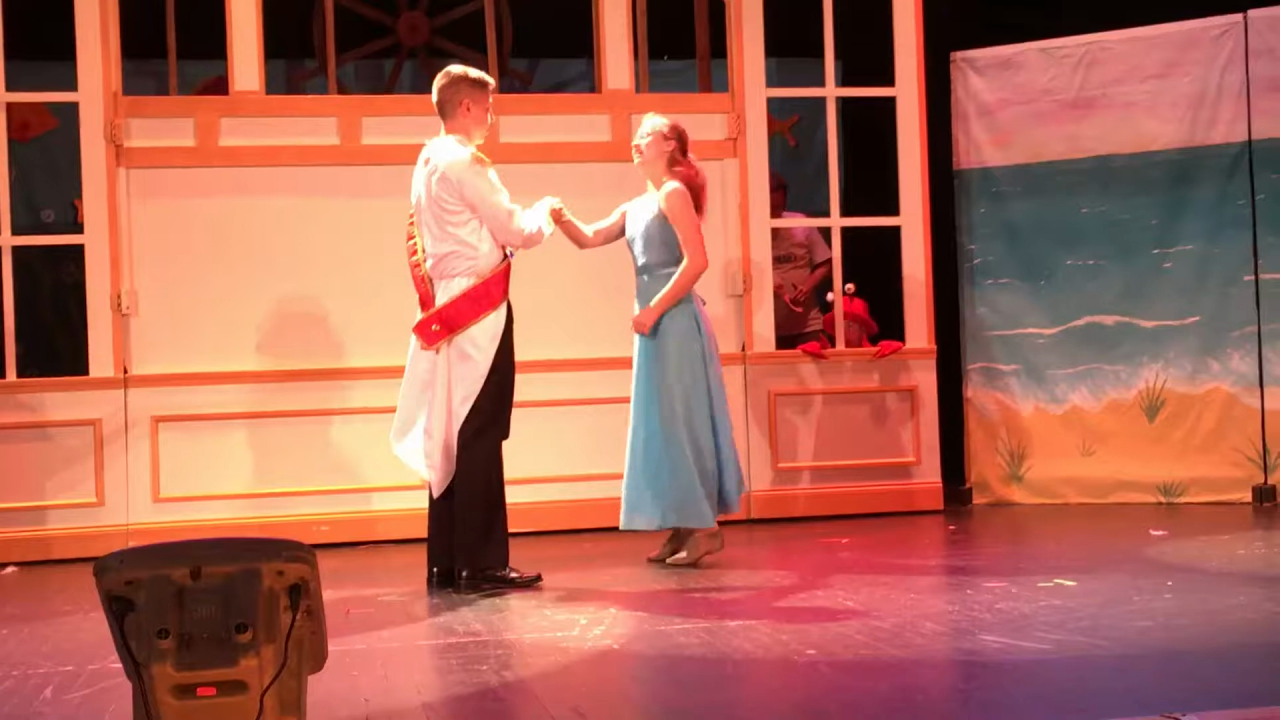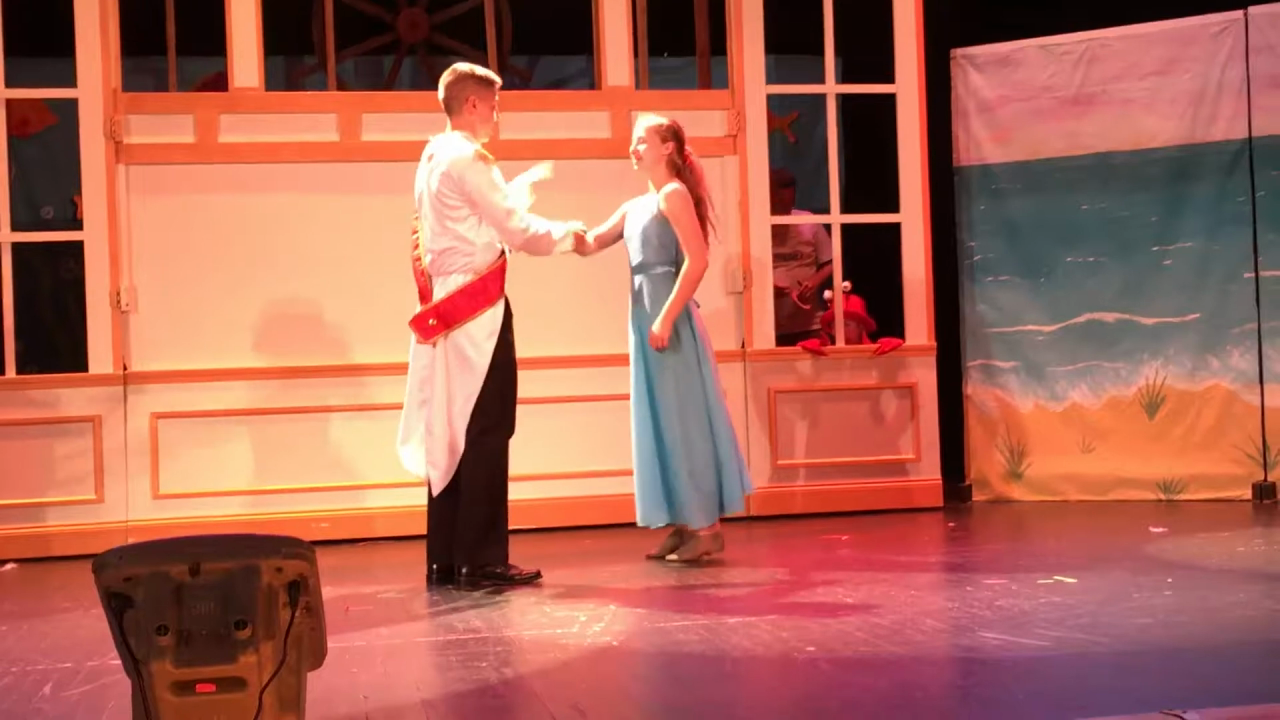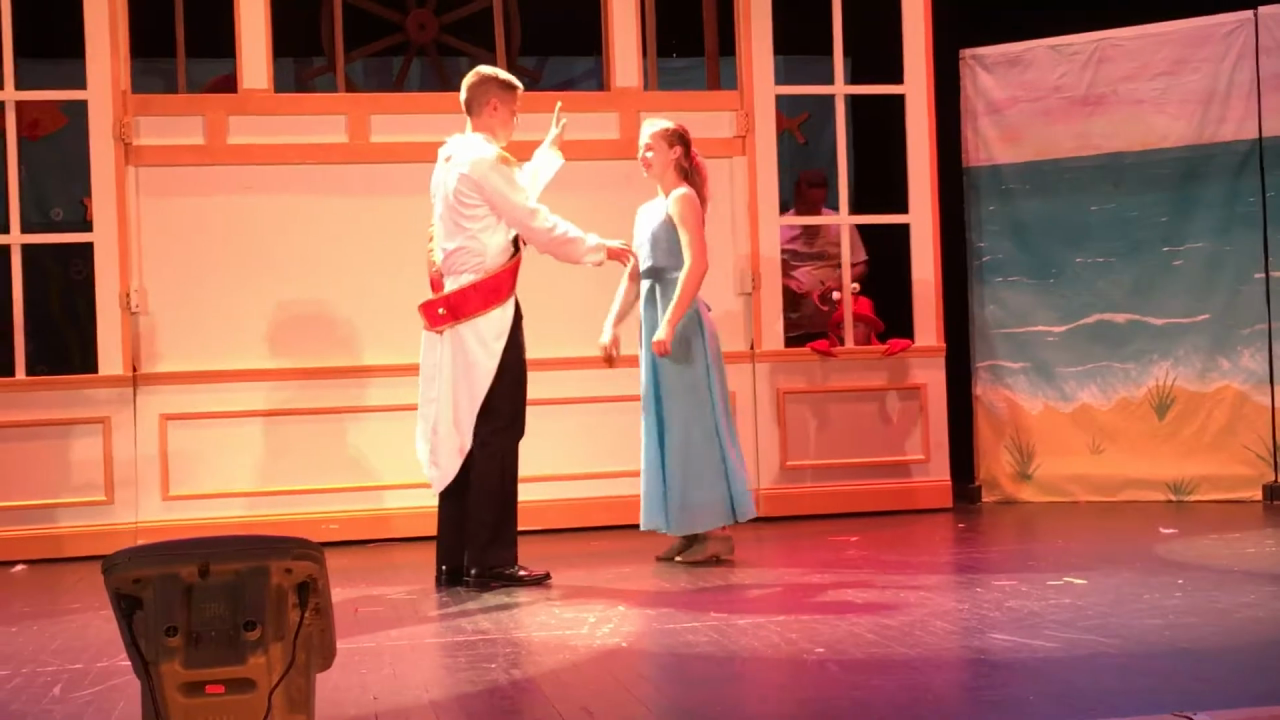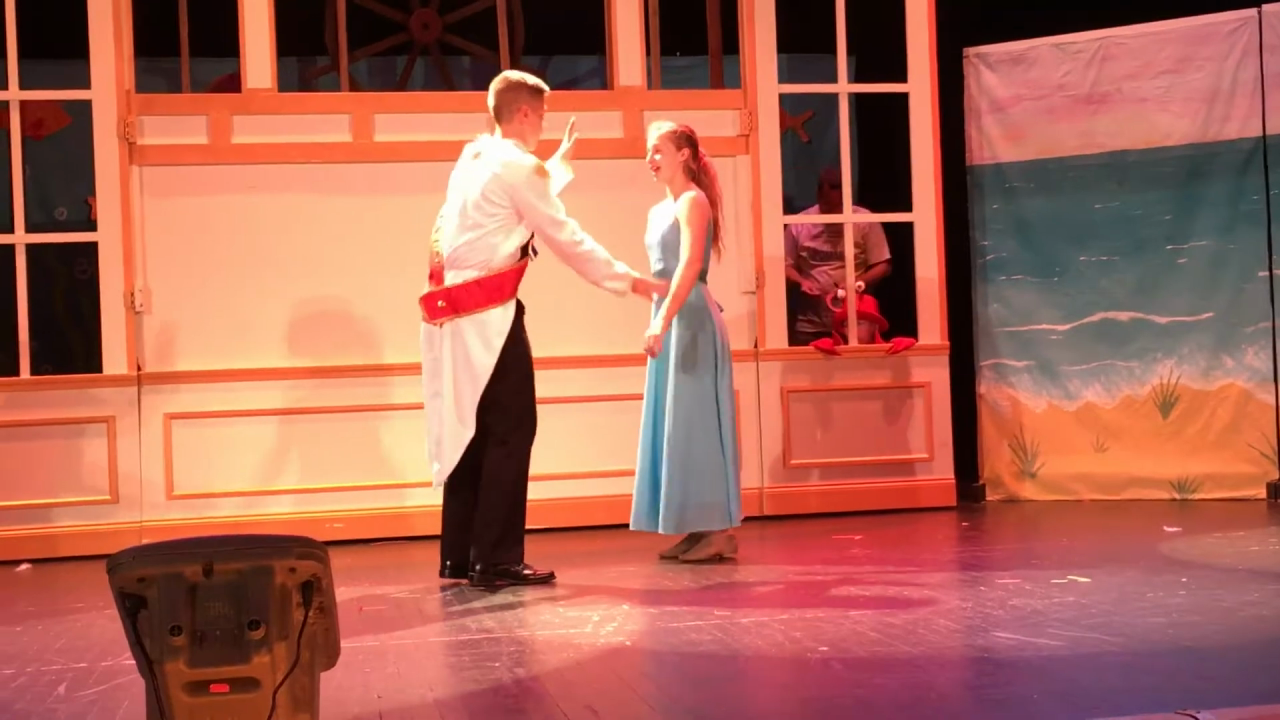
dt=0.3s
person 1, frame 1
left shoulder: (430, 161)
right shoulder: (466, 162)
right elbow: (516, 232)
left wrist: (526, 216)
right wrist: (544, 211)
left hip: (448, 308)
right hip: (477, 310)
left knee: (450, 435)
right knee: (481, 436)
left ankle: (447, 563)
right ankle: (481, 564)
person 1, frame 2
left shoulder: (435, 157)
right shoulder: (468, 158)
right elbow: (518, 230)
left wrist: (524, 188)
right wrist: (566, 230)
left hip: (449, 306)
right hip: (476, 308)
left knee: (451, 432)
right knee: (486, 431)
left ankle: (447, 559)
right ankle: (481, 561)
person 1, frame 3
left shoulder: (453, 158)
right shoulder: (485, 159)
left elbow: (516, 198)
right elbow: (538, 226)
left wrist: (551, 148)
right wrist: (600, 248)
left hip: (460, 309)
right hip: (486, 310)
left knee: (463, 432)
right knee: (497, 433)
left ankle: (455, 561)
right ankle: (490, 561)
person 1, frame 4
left shoulder: (476, 155)
right shoulder: (517, 165)
right elbow: (565, 239)
left wrist: (561, 161)
right wrist: (625, 278)
left hip: (459, 307)
right hip: (488, 310)
left knee: (470, 429)
right knee: (510, 430)
left ankle: (460, 555)
right ankle: (496, 559)
person 2, frame 1
left shoulder: (674, 193)
right shoulder: (635, 206)
left elbow: (696, 260)
right elbow: (590, 238)
left wrist: (654, 308)
right wrist: (560, 218)
left hip: (676, 317)
right hip: (653, 317)
left knee: (684, 419)
right knee: (659, 422)
left ankle: (704, 526)
right ankle: (681, 527)
person 2, frame 2
left shoulder: (674, 194)
right shoulder: (634, 207)
left elbow: (697, 261)
right elbow: (592, 243)
left wrist: (667, 317)
right wrist: (569, 237)
left hip: (671, 318)
right hip: (644, 316)
left knee: (683, 417)
right knee: (659, 421)
left ankle: (706, 526)
right ankle: (683, 524)
person 2, frame 3
left shoulder: (683, 198)
right shoulder: (646, 210)
left elbow: (696, 264)
right elbow: (634, 276)
left wrist: (670, 324)
right wrist: (611, 325)
left hip: (680, 321)
right hip: (655, 319)
left knee: (693, 421)
right knee: (669, 424)
left ankle: (716, 530)
right ankle: (694, 528)
person 2, frame 4
left shoulder: (694, 201)
right shoulder: (658, 210)
left elbow: (690, 266)
left wrist: (661, 322)
right wrist: (657, 324)
left hip: (690, 319)
right hip: (667, 320)
left knee: (696, 422)
right knee: (672, 425)
left ankle: (719, 529)
right ankle: (698, 528)
